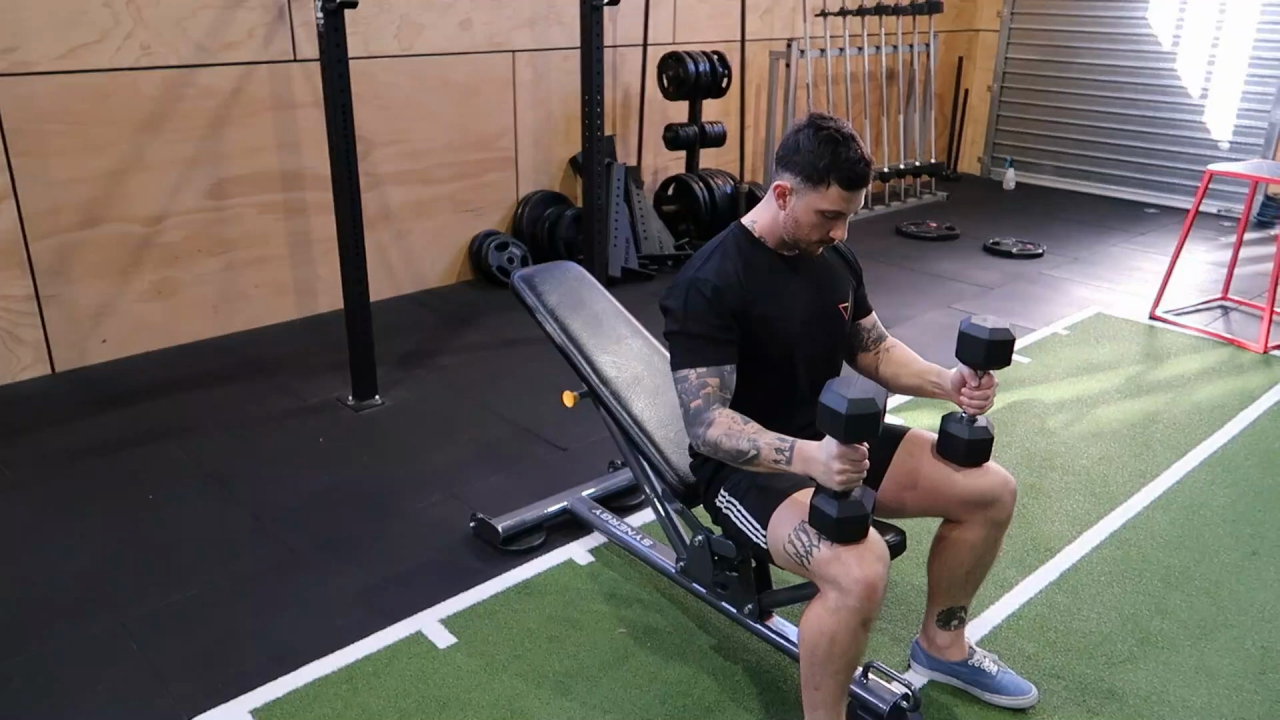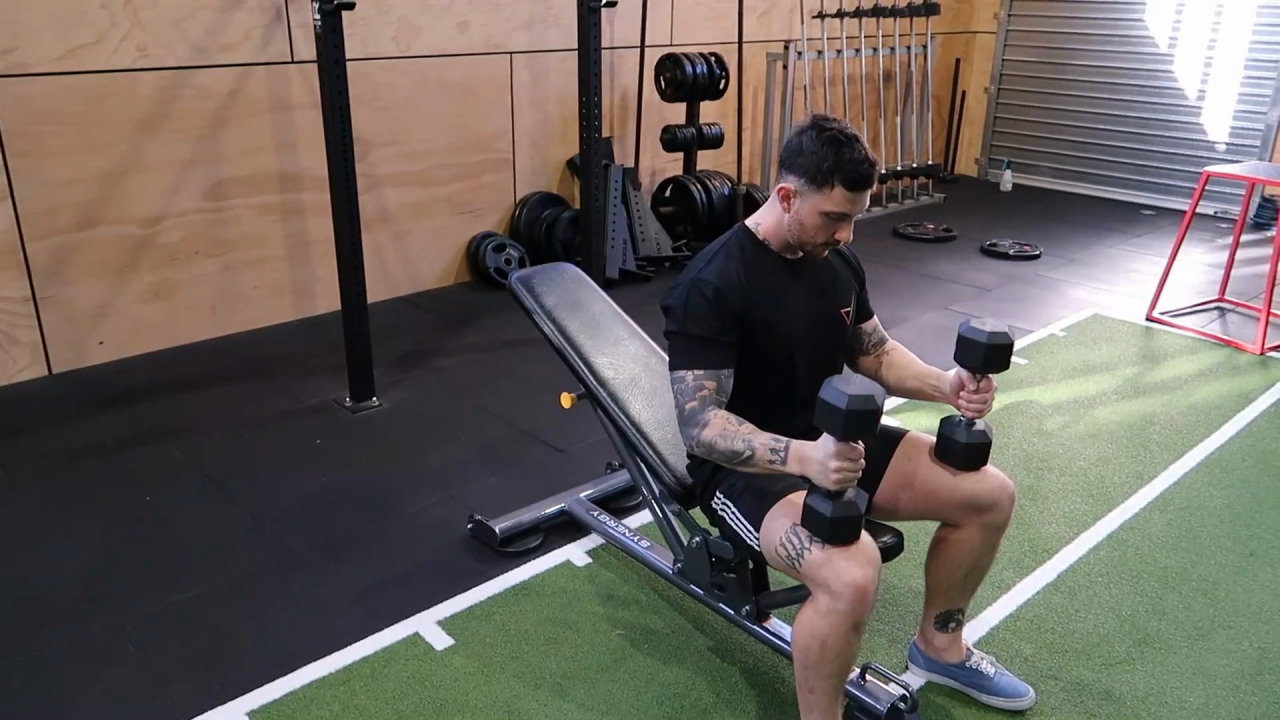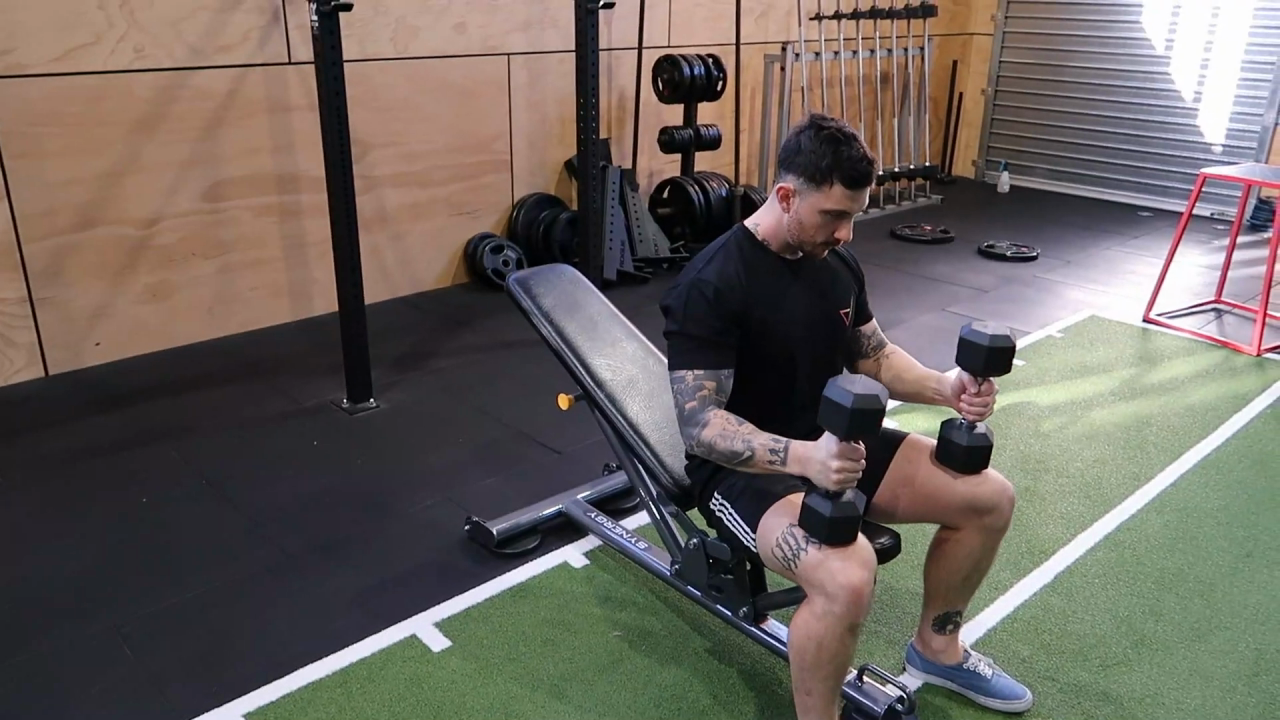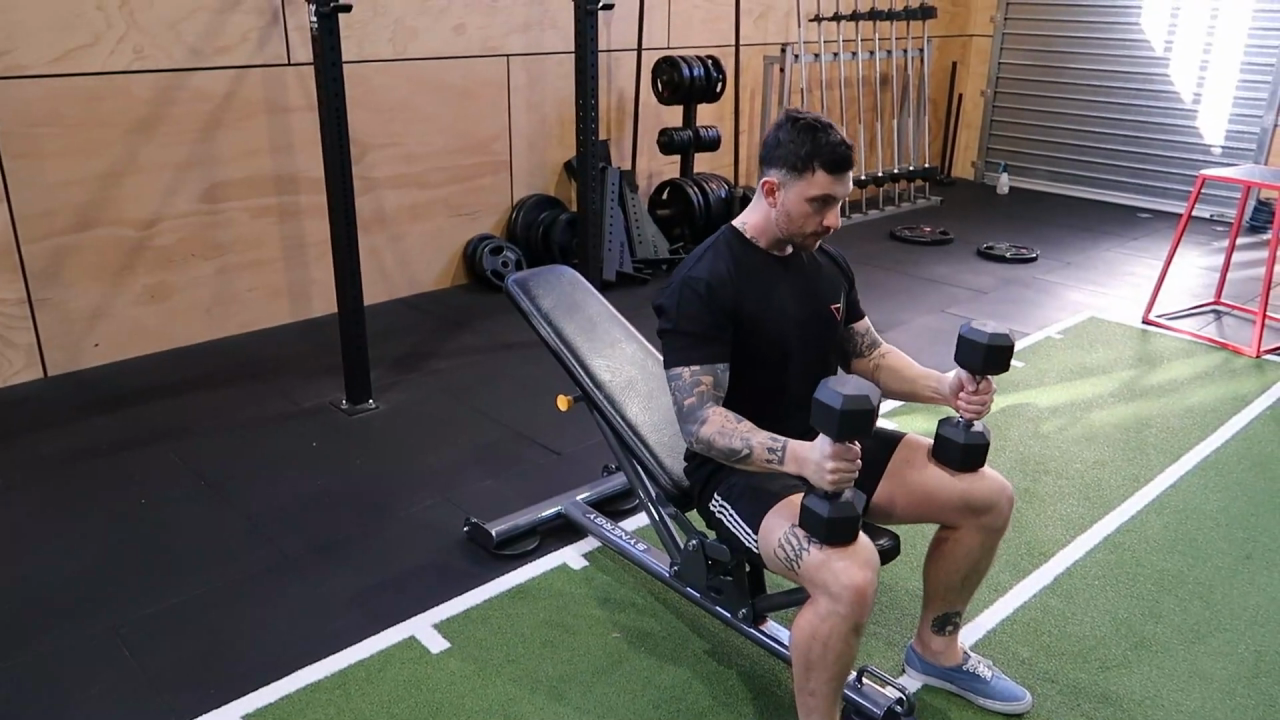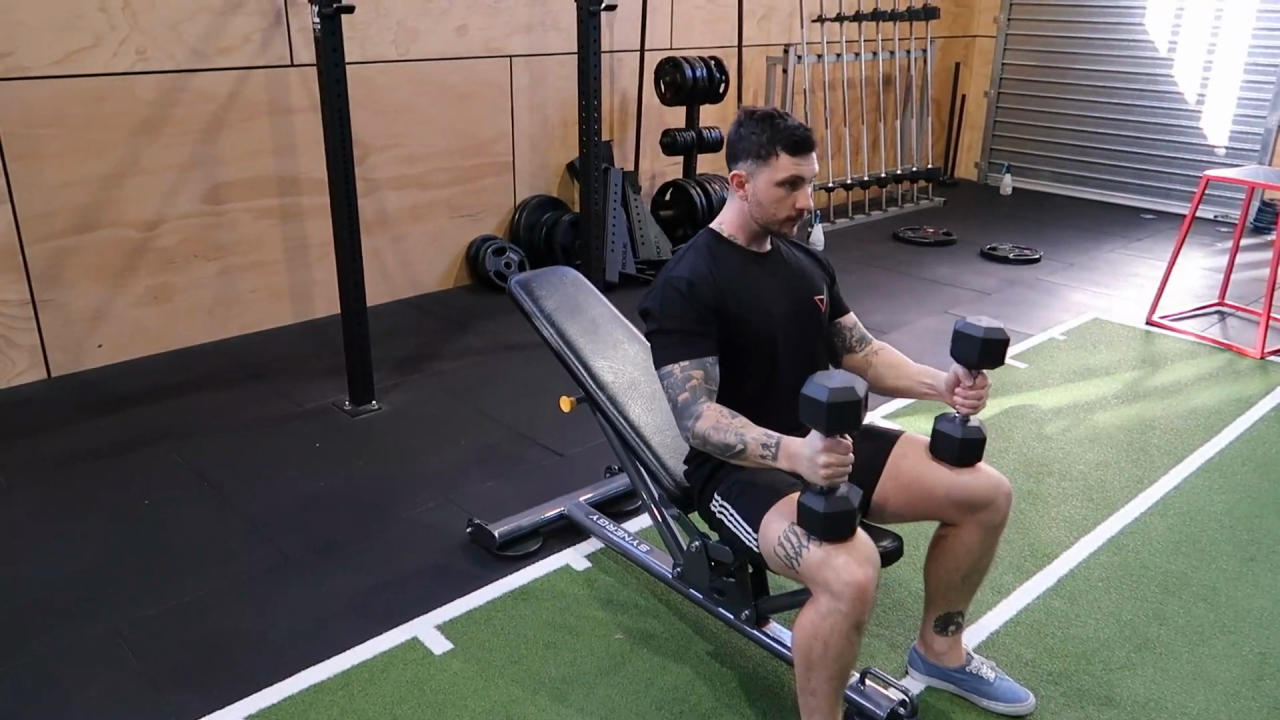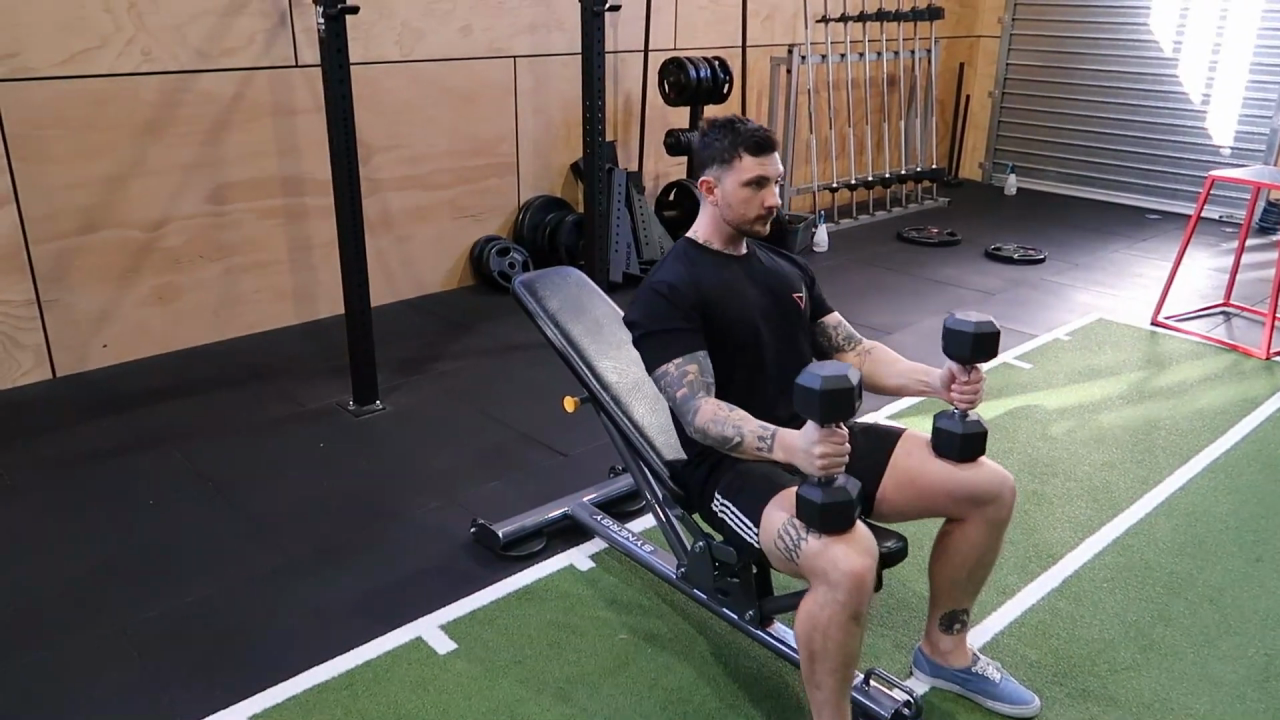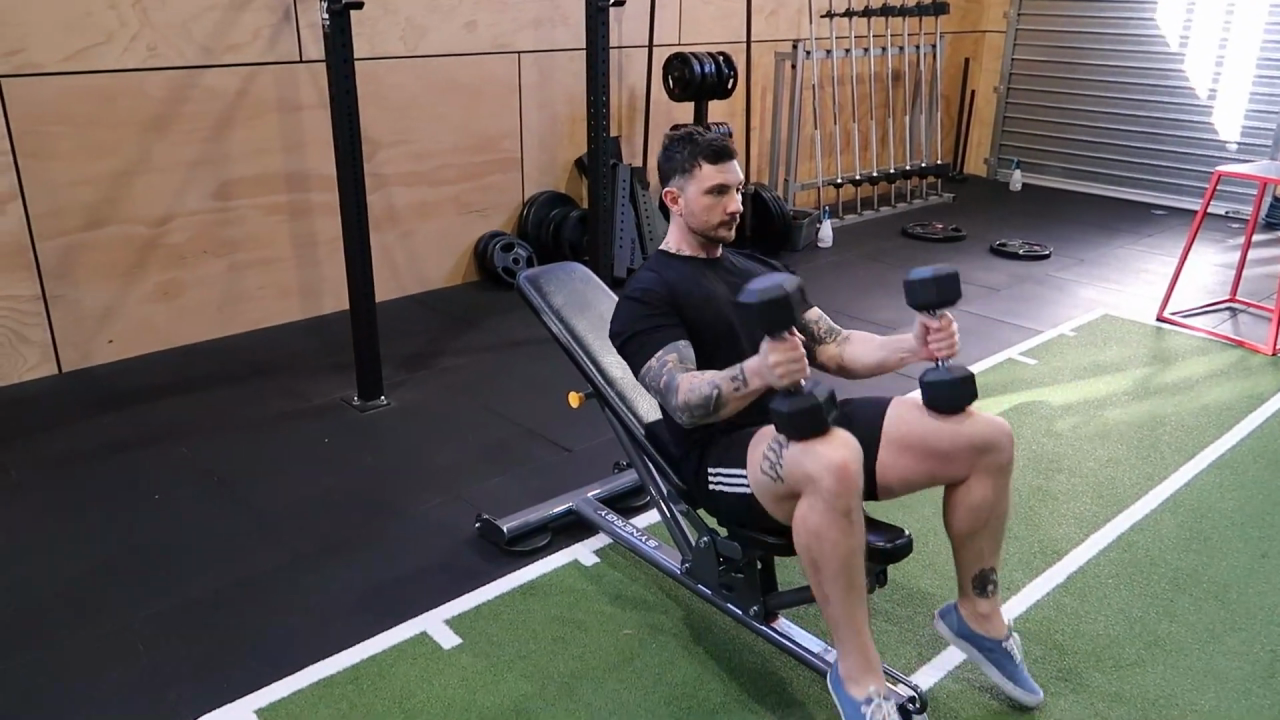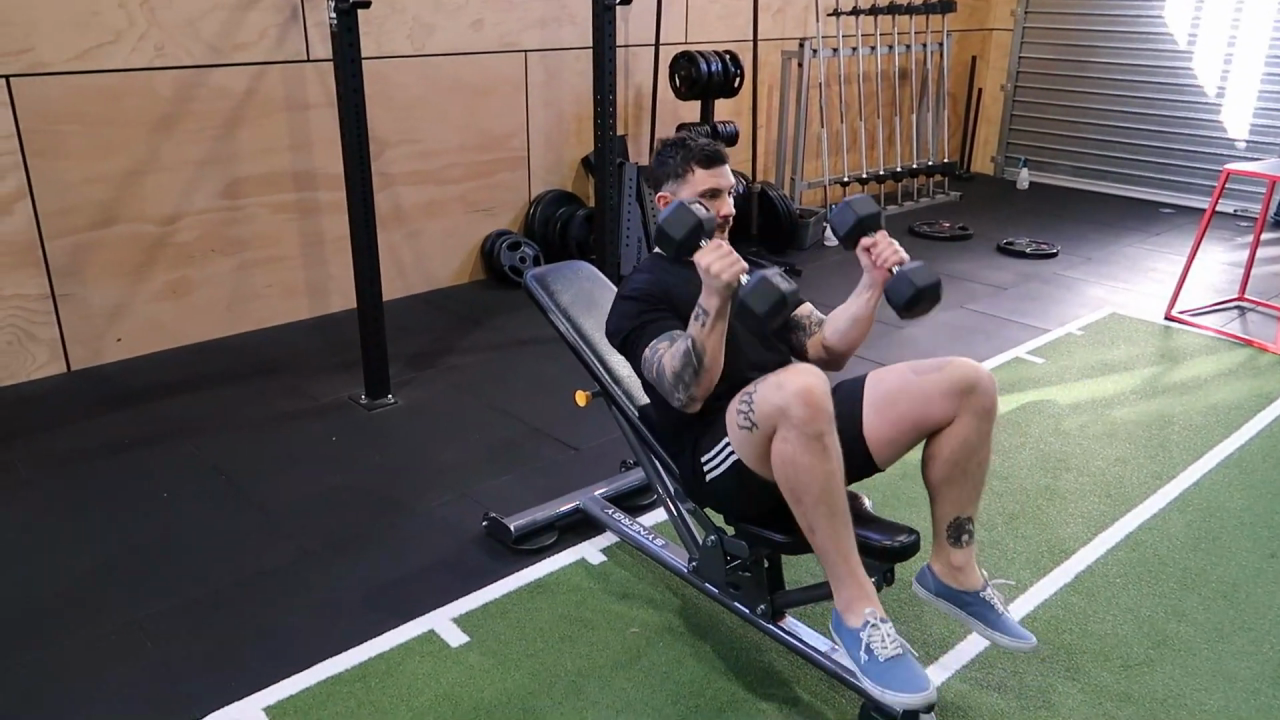
dt=0.2s
person 1, frame 1
left shoulder: (834, 260)
right shoulder: (712, 283)
left elbow: (875, 351)
right elbow: (706, 422)
left wrist: (945, 381)
right wrist: (808, 457)
left hip: (830, 441)
right hip: (747, 465)
left knee: (990, 491)
right knee: (859, 570)
left ankle: (942, 644)
person 1, frame 2
left shoulder: (836, 263)
right shoulder: (714, 284)
left elbow: (875, 355)
right elbow: (699, 424)
left wrist: (944, 384)
right wrist: (801, 457)
left hip: (829, 443)
right hip: (745, 468)
left knee: (988, 495)
right knee: (850, 575)
left ankle: (940, 646)
person 1, frame 3
left shoulder: (835, 264)
right shoulder: (712, 284)
left elbow: (874, 358)
right elbow: (699, 425)
left wrist: (945, 387)
right wrist: (803, 459)
left hip: (829, 445)
right hip: (745, 469)
left knee: (989, 498)
right knee: (846, 579)
left ankle: (937, 647)
person 1, frame 4
left shoulder: (823, 264)
right shoulder: (704, 283)
left elbow: (869, 357)
right elbow: (698, 422)
left wrist: (944, 386)
right wrist: (800, 459)
left hip: (826, 445)
right hip: (742, 470)
left knee: (988, 496)
right knee: (850, 579)
left ankle: (936, 648)
person 1, frame 5
left shoulder: (806, 262)
right shoulder: (687, 283)
left elbow: (860, 354)
right elbow: (696, 416)
left wrist: (940, 383)
right wrist: (792, 453)
left hip: (824, 444)
right hip: (740, 469)
left knee: (986, 494)
right knee: (850, 576)
left ankle: (940, 650)
person 1, frame 6
left shoulder: (784, 266)
right shoulder: (669, 290)
left elbow: (853, 353)
right elbow: (696, 411)
left wrist: (935, 381)
right wrist: (789, 444)
left hip: (821, 442)
right hip: (739, 467)
left knee: (990, 490)
right knee: (849, 564)
left ankle: (945, 650)
person 1, frame 7
left shoulder: (758, 269)
right shoulder: (647, 295)
left elbow: (837, 349)
right elbow: (683, 401)
left wrist: (911, 347)
right wrist: (754, 373)
right hip: (730, 458)
left knee: (986, 438)
right knee: (833, 464)
left ankle: (977, 616)
person 1, frame 8
left shoulder: (754, 270)
right shoulder: (643, 293)
left elbow: (826, 348)
right elbow: (687, 392)
left wrist: (871, 283)
right wrist: (712, 297)
left hip: (808, 421)
right hip: (724, 457)
left knee: (968, 384)
right knee: (799, 393)
left ankle: (954, 571)
right ankle: (857, 611)
